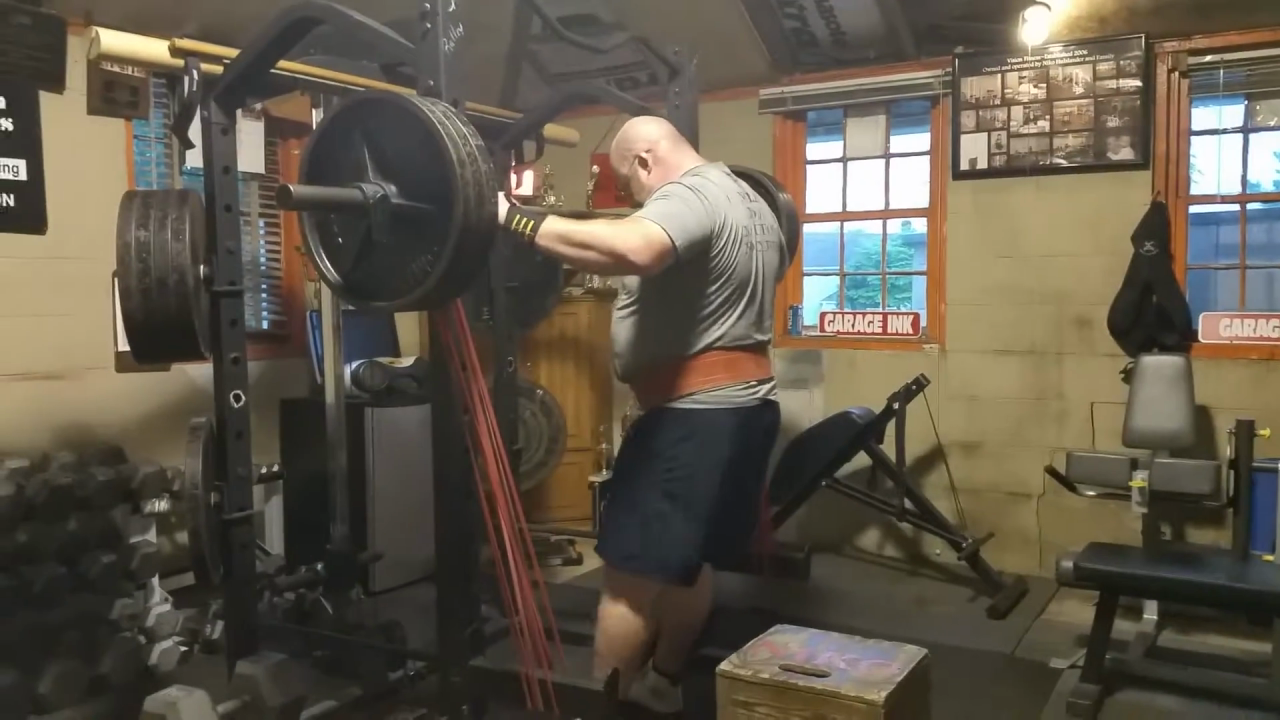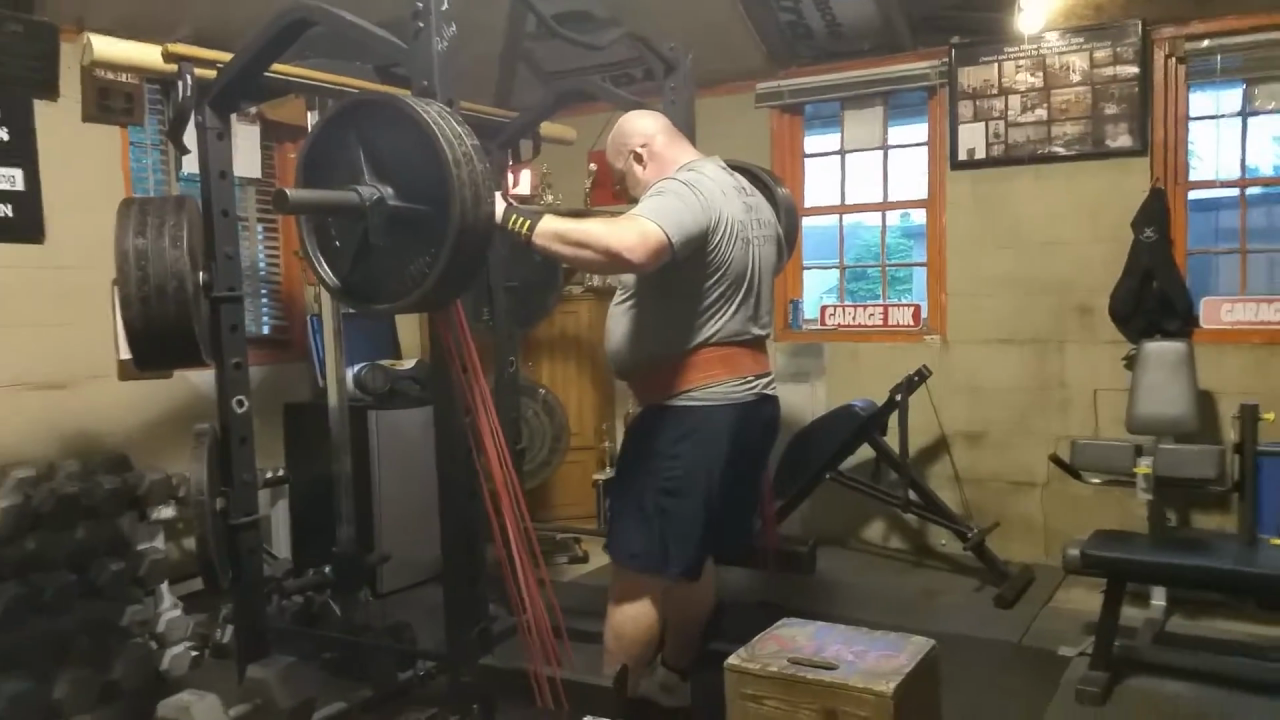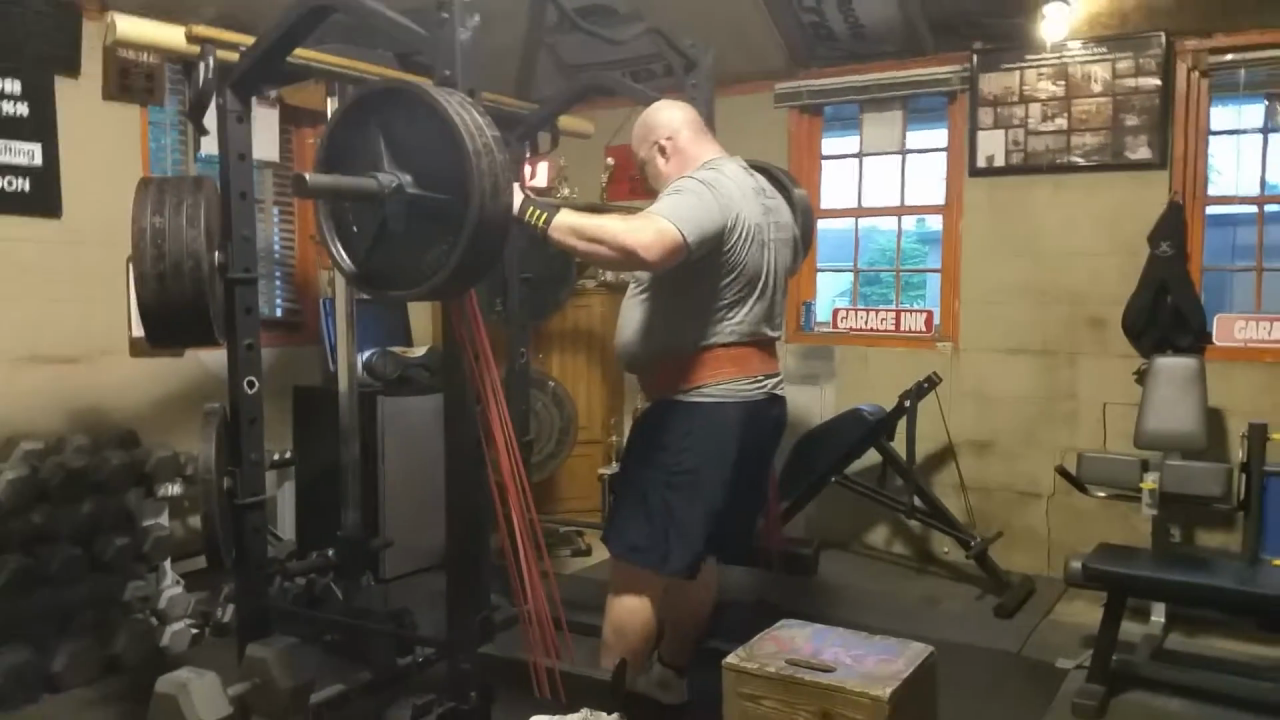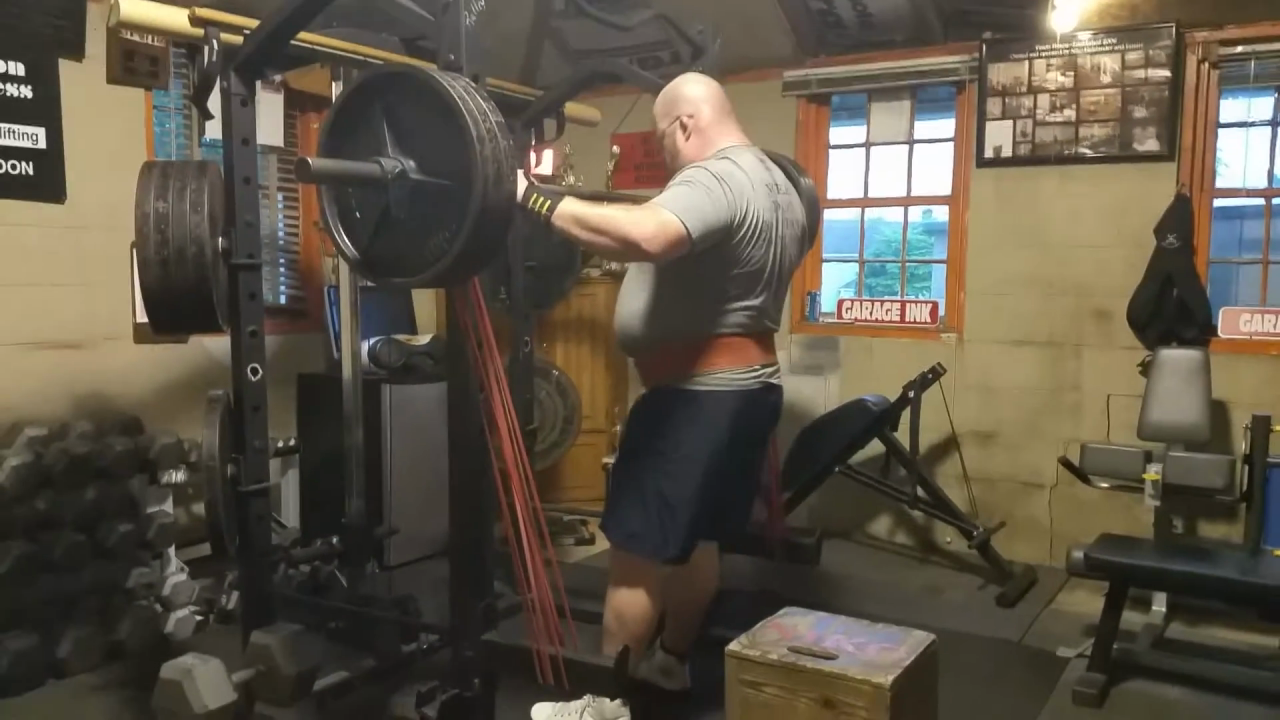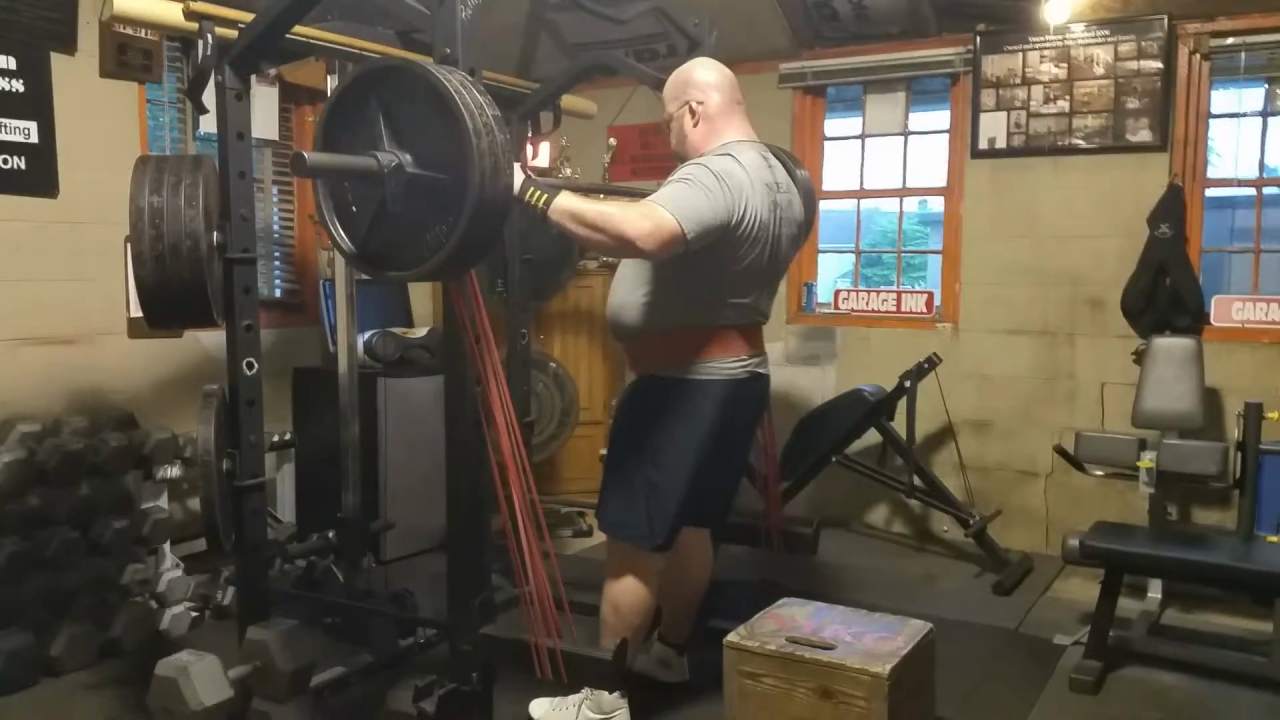
dt=0.2s
person 1, frame 1
left shoulder: (690, 197)
right shoulder: (748, 200)
left elbow: (631, 248)
left wrist: (520, 220)
left hip: (696, 413)
right hip: (746, 404)
left knee: (630, 570)
right knee: (687, 558)
right ankle: (662, 682)
person 1, frame 2
left shoulder: (686, 192)
right shoulder: (748, 195)
left elbow: (627, 246)
left wrist: (517, 219)
left hip: (695, 409)
right hip: (745, 399)
left knee: (639, 568)
right knee: (690, 554)
right ankle: (670, 678)
person 1, frame 3
left shoulder: (705, 190)
right shoulder: (766, 196)
left elbow: (642, 244)
left wrist: (534, 212)
left hip: (702, 407)
right hip: (753, 398)
left knee: (639, 562)
right knee: (693, 551)
person 1, frame 4
left shoulder: (716, 180)
right shoulder: (777, 185)
left elbow: (645, 235)
left wrist: (539, 200)
left hip: (697, 395)
right hip: (749, 387)
left knee: (638, 550)
right knee: (693, 536)
right ankle: (670, 660)
person 1, frame 5
left shoulder: (717, 177)
right shoulder: (777, 181)
left elbow: (640, 234)
left wrist: (534, 193)
left hip: (685, 383)
right hip: (736, 375)
left knee: (633, 540)
right knee: (687, 524)
right ankle: (668, 652)
